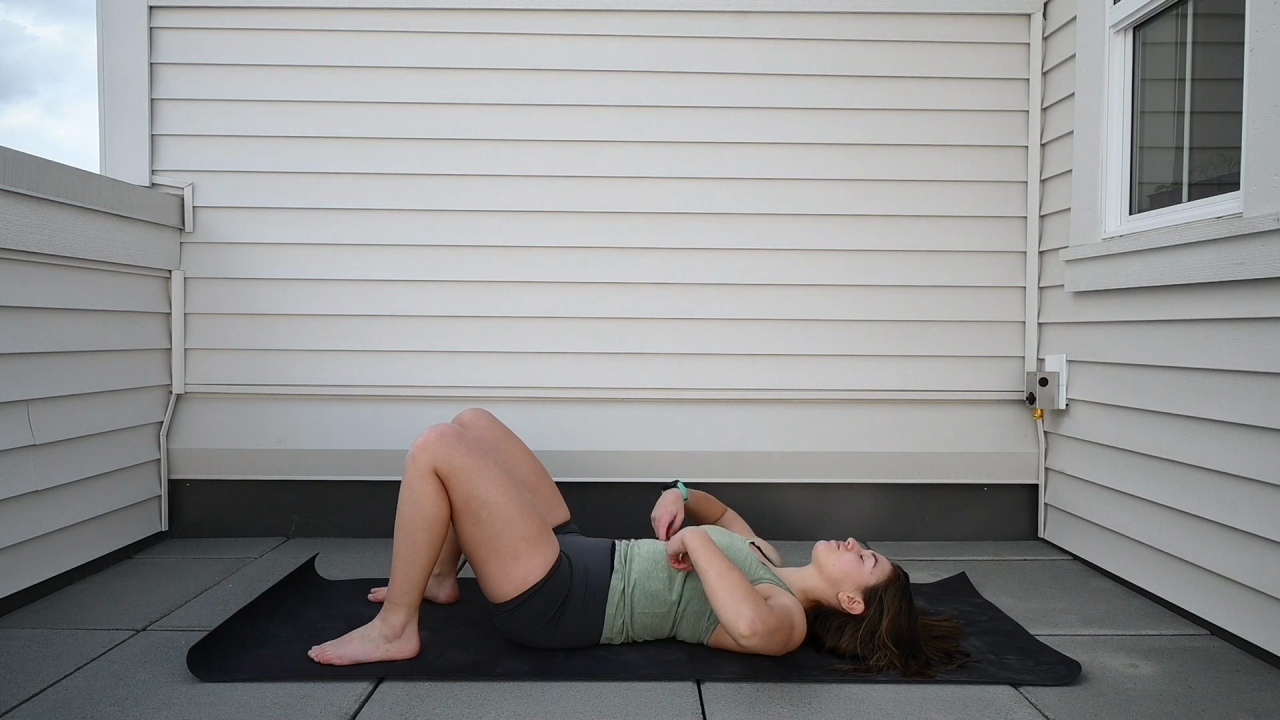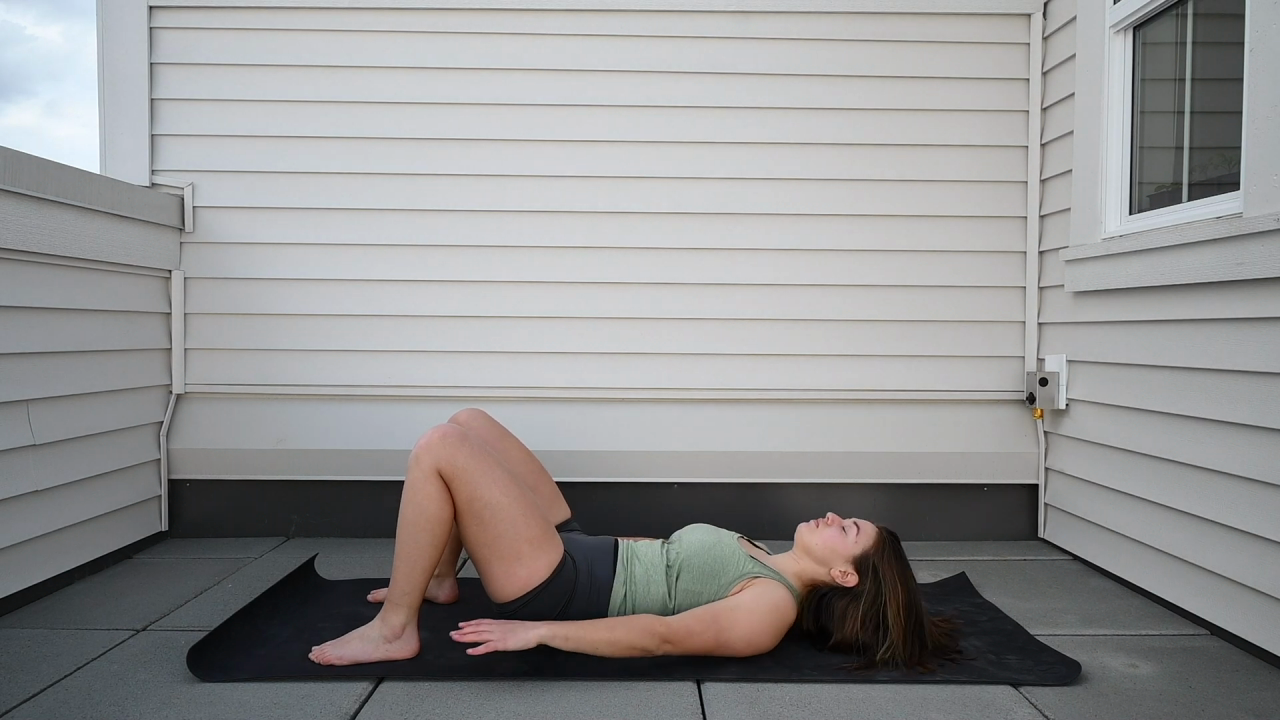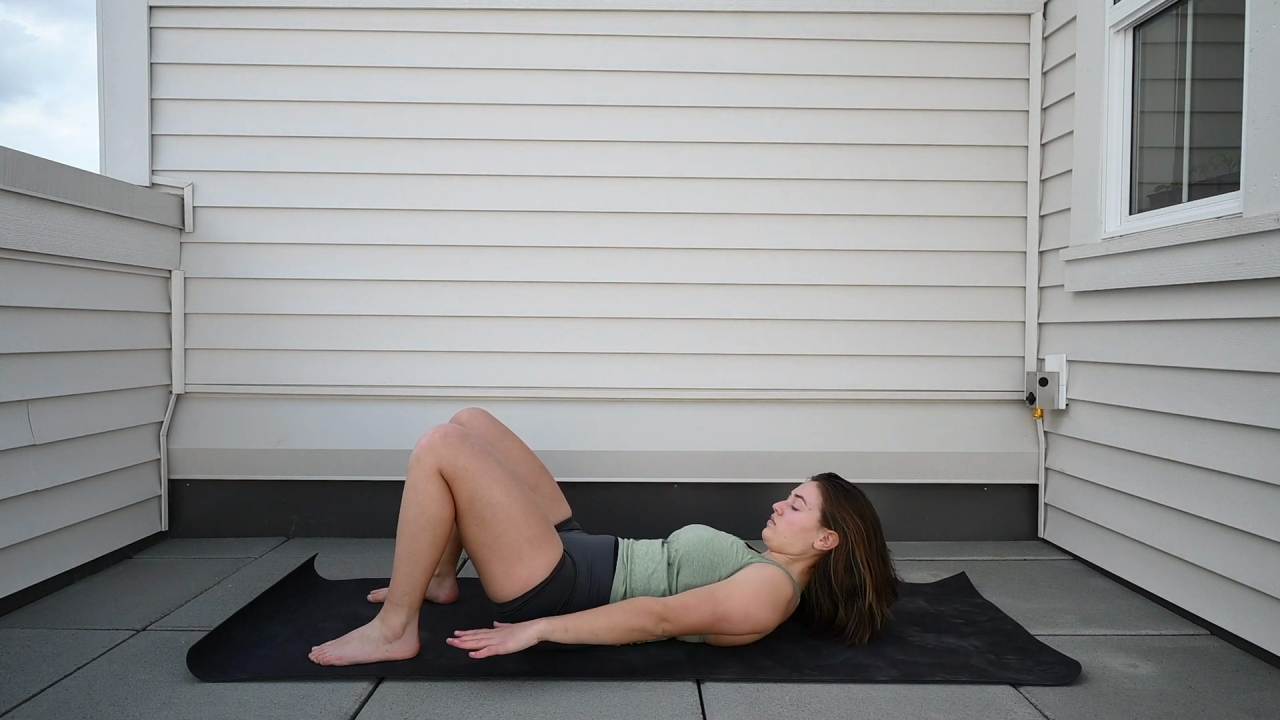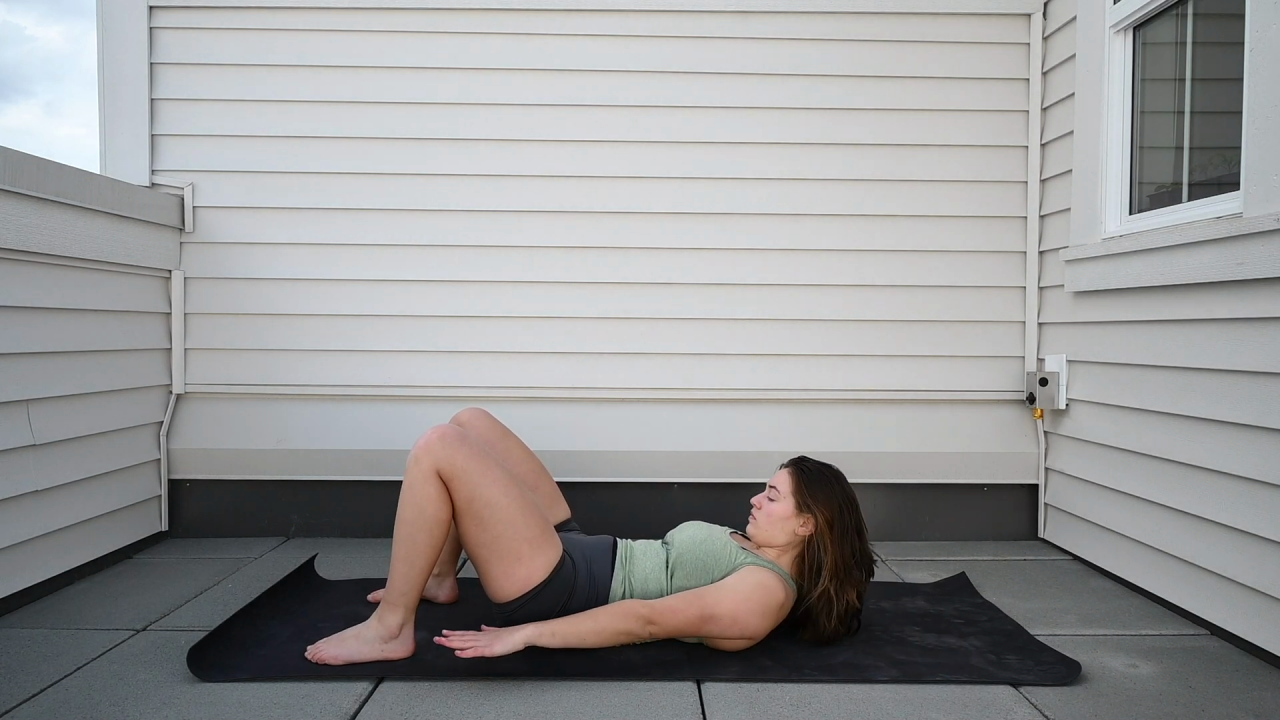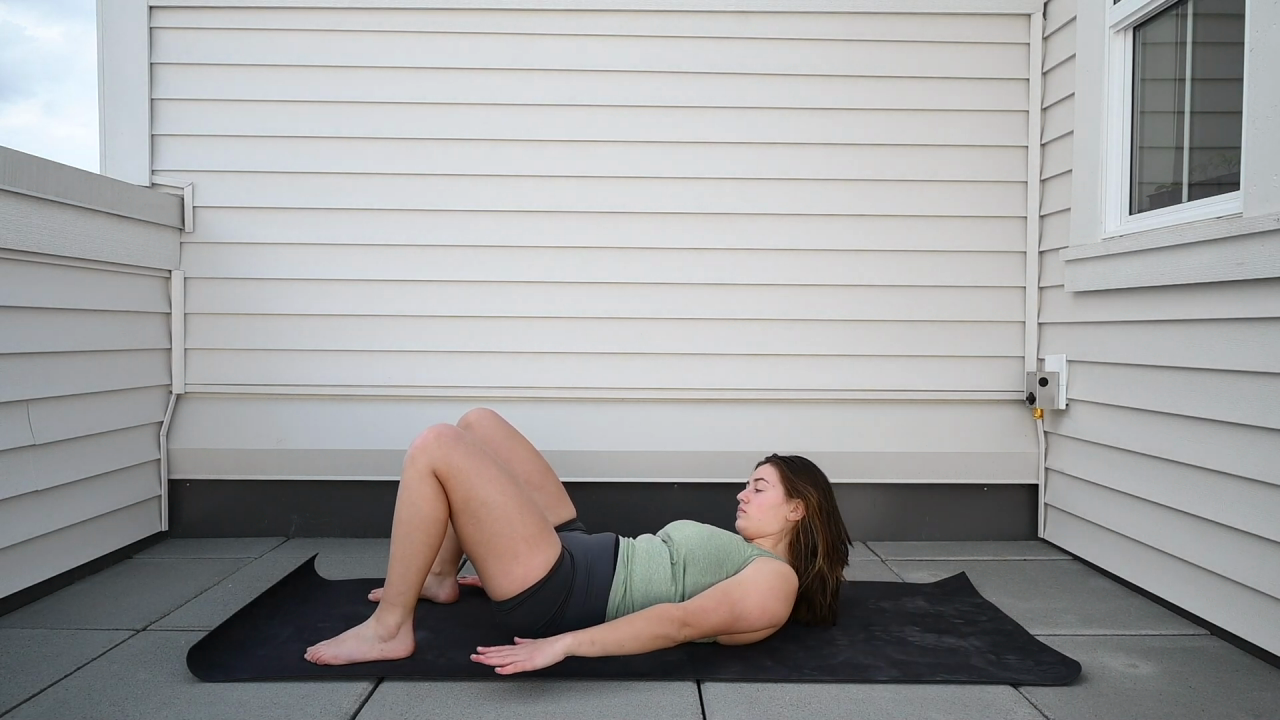
dt=1s
person 1, frame 1
left shoulder: (787, 619)
right shoulder: (771, 572)
left elbow: (751, 624)
right elbow: (723, 515)
left wrist: (699, 542)
right wrist: (683, 497)
left hip: (554, 601)
right hip: (576, 555)
left knee: (435, 448)
right knee: (472, 421)
left ankle: (393, 630)
right ankle: (439, 578)
person 1, frame 2
left shoulder: (771, 608)
right shoulder: (760, 562)
left elbow: (663, 635)
left wrist: (538, 630)
right wrist: (577, 539)
left hip: (560, 594)
right hip: (586, 552)
left knee: (438, 449)
right knee: (468, 421)
left ankle: (394, 630)
right ankle: (436, 578)
person 1, frame 3
left shoulder: (771, 591)
right shoulder: (760, 563)
left elbow: (661, 617)
left wrist: (538, 629)
left hip: (559, 591)
right hip: (579, 550)
left knee: (439, 449)
right knee: (470, 422)
left ankle: (394, 630)
right ankle: (438, 578)
person 1, frame 4
left shoulder: (766, 592)
right shoulder: (753, 550)
left elbow: (647, 618)
left wrist: (524, 633)
left hip: (558, 593)
right hip: (576, 552)
left knee: (437, 449)
right knee: (469, 422)
left ankle: (390, 629)
right ankle: (437, 578)
person 1, frame 5
left shoulder: (775, 581)
right shoulder: (741, 552)
left elbow: (679, 621)
left wrist: (560, 645)
right wrist: (507, 568)
left hip: (560, 596)
right hip: (577, 552)
left knee: (434, 449)
right knee: (478, 421)
left ankle: (389, 629)
right ankle: (439, 577)
